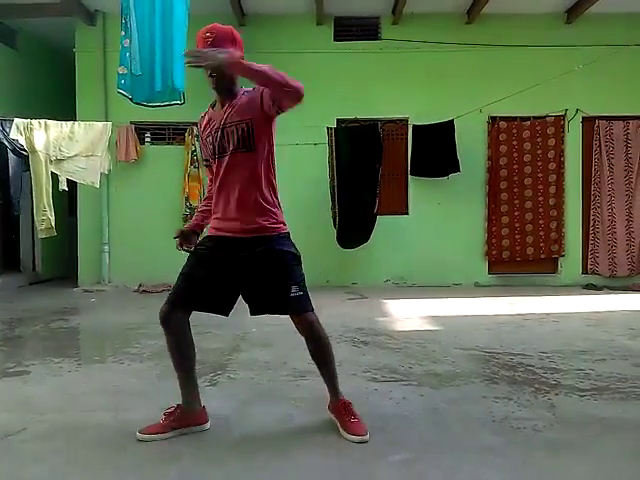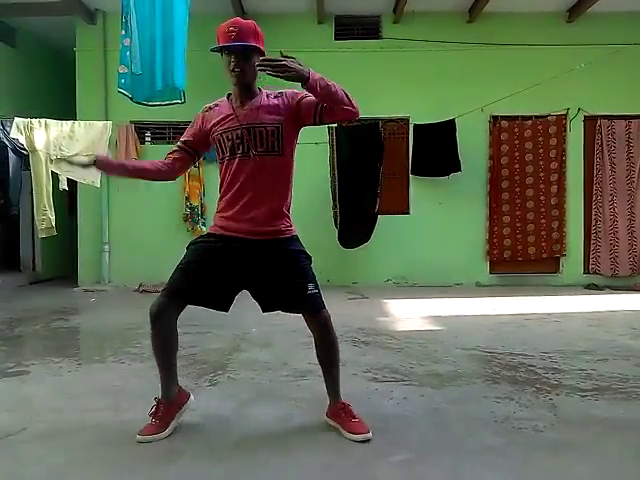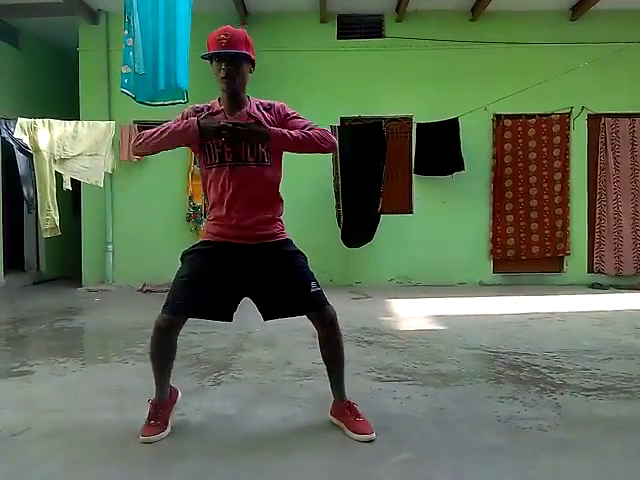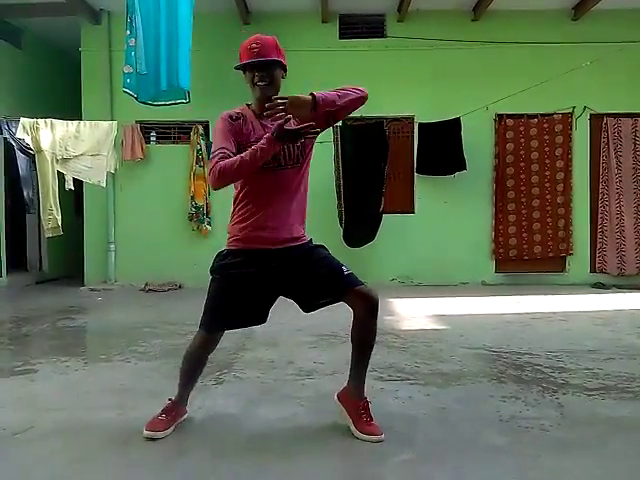
dt=0.4s
person 1, frame 1
left shoulder: (258, 99)
right shoulder: (206, 121)
left elbow: (293, 91)
left wrist: (228, 61)
right wrist: (196, 225)
left hip: (267, 238)
right hip: (218, 240)
left knee: (306, 320)
right knee: (171, 314)
left ankle: (338, 403)
right ankle: (191, 408)
person 1, frame 2
left shoulder: (288, 103)
right shoulder: (211, 115)
left elbow: (348, 112)
right elbow: (172, 166)
left wrist: (307, 76)
right wrist: (115, 165)
left hip: (277, 240)
right hip: (224, 238)
left knee: (319, 318)
right knee: (162, 311)
left ankle: (336, 405)
right ankle: (171, 396)
person 1, frame 3
left shoulder: (274, 113)
right shoulder: (199, 117)
left elbow: (328, 141)
right elbow: (141, 146)
left wrist: (269, 131)
right wrist: (195, 126)
left hip: (272, 245)
right hip: (217, 246)
left knee: (324, 315)
right knee: (166, 324)
left ankle: (341, 402)
right ankle: (163, 398)
person 1, frame 4
left shoulder: (304, 116)
right shoulder: (232, 122)
left elbow: (359, 95)
right elbow: (216, 177)
left wrist: (312, 101)
right wrist: (270, 141)
left hip: (296, 248)
right hip: (245, 253)
left knee: (366, 301)
right knee: (207, 336)
left ankle: (353, 395)
right ankle: (178, 403)
